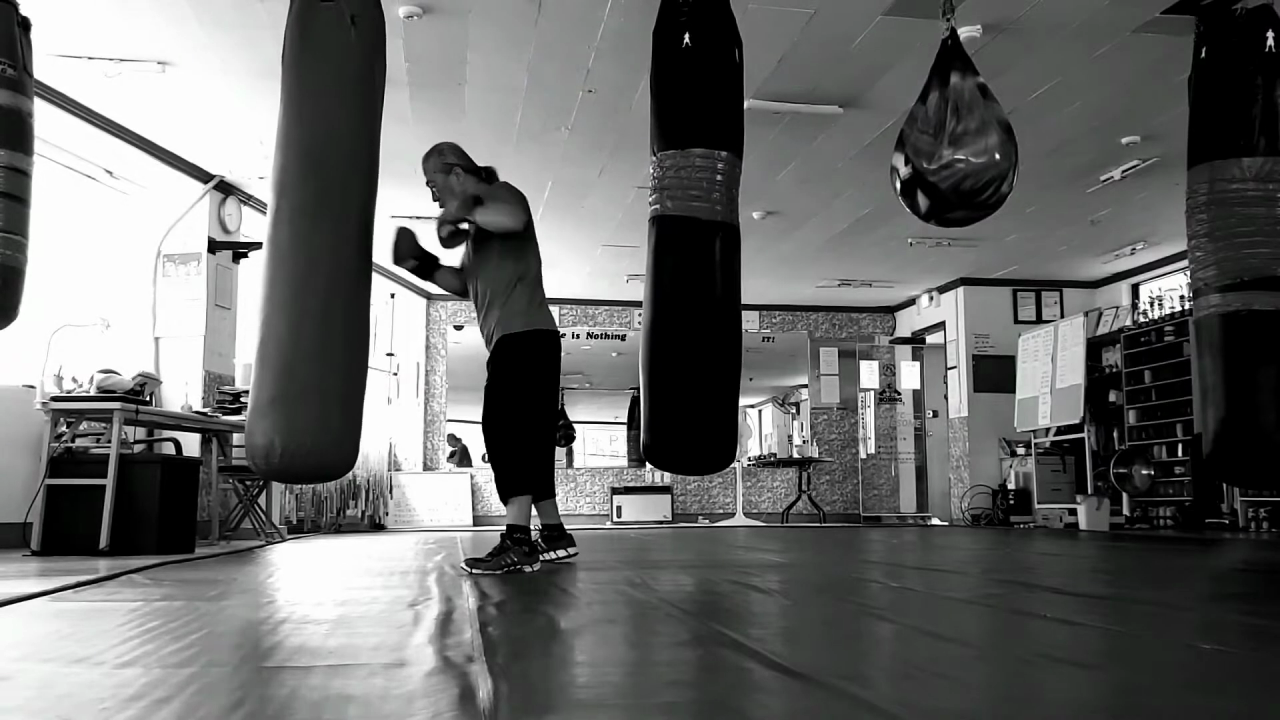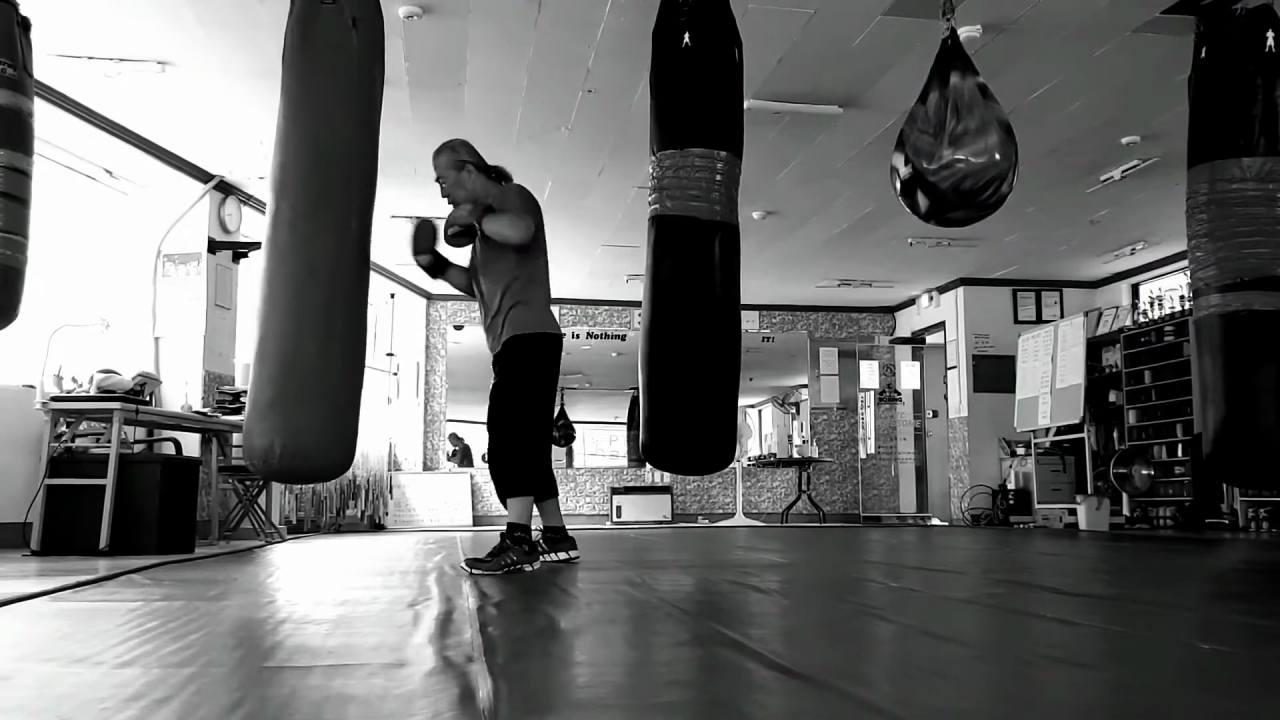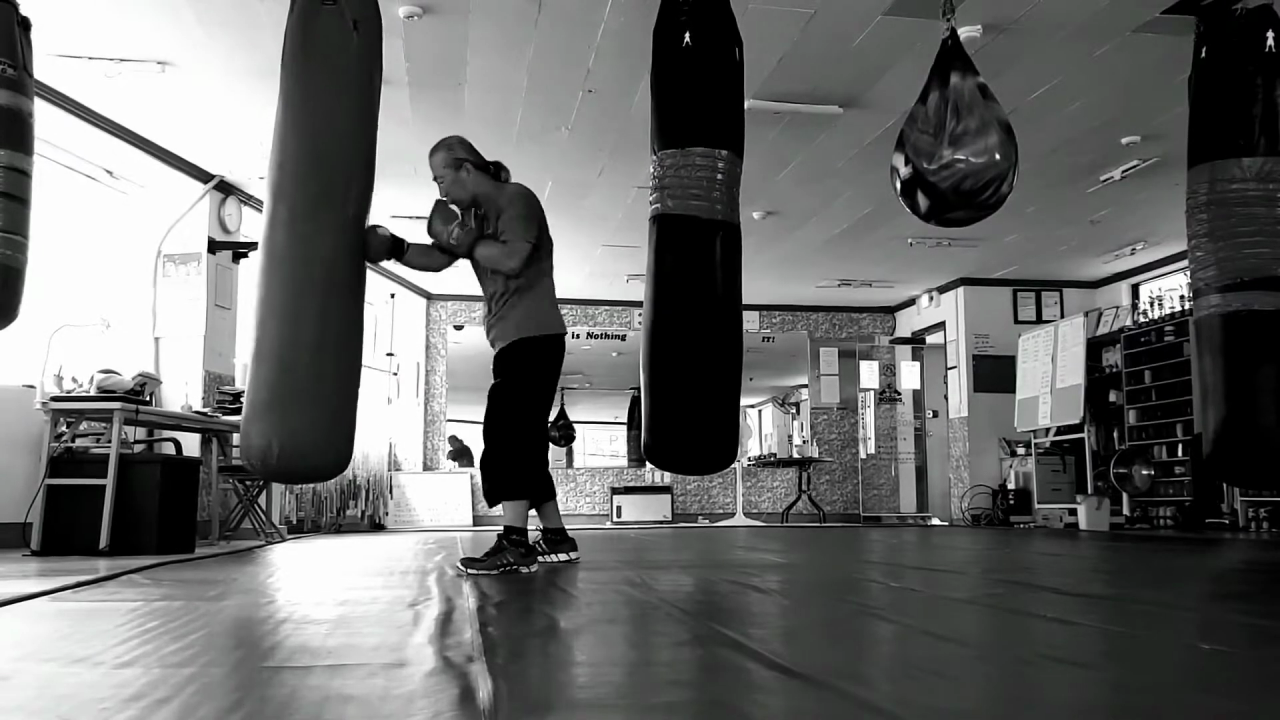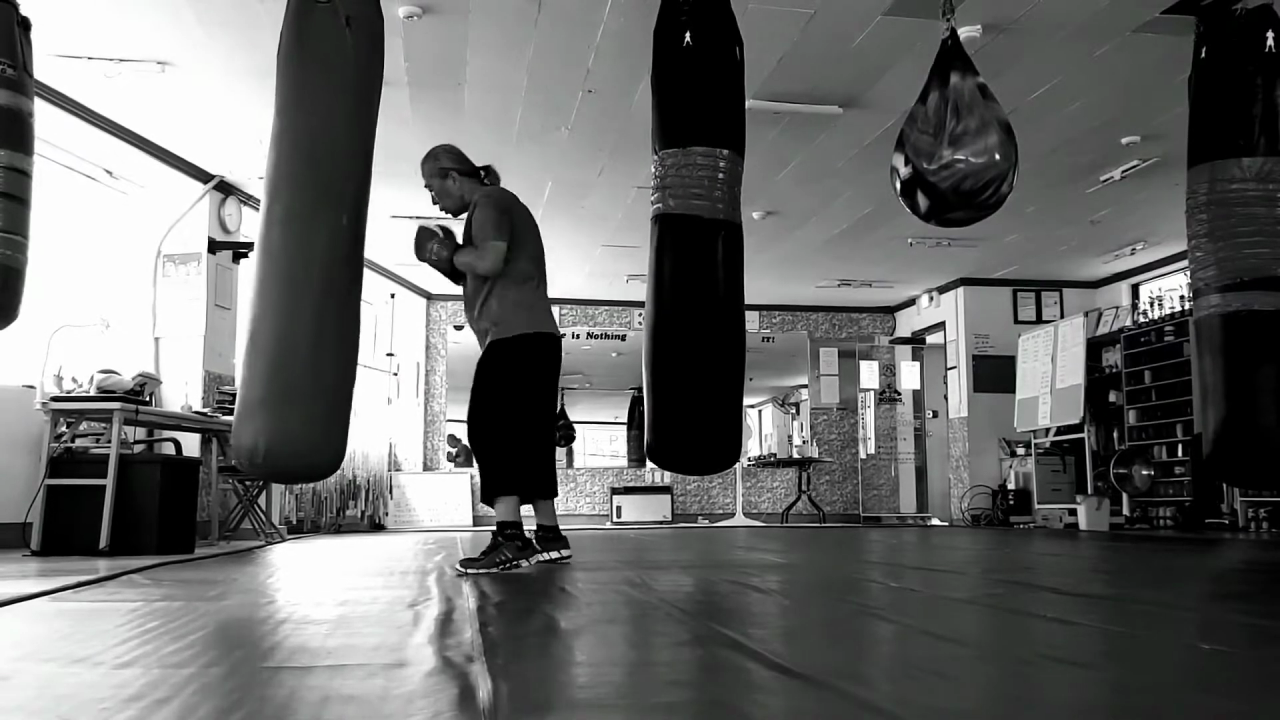
dt=0.4s
person 1, frame 1
left shoulder: (501, 196)
right shoulder: (479, 221)
left elbow: (516, 220)
right elbow: (461, 286)
left wrist: (466, 215)
right wrist: (419, 262)
left hip: (523, 335)
right hip: (513, 340)
left knee: (509, 432)
right knee: (528, 435)
left ankle: (517, 540)
right ankle: (553, 533)
person 1, frame 2
left shoulder: (512, 197)
right shoulder: (488, 214)
left elbow: (517, 233)
right elbow: (475, 285)
left wrist: (473, 220)
right wrist: (431, 261)
left hip: (528, 336)
right hip: (516, 341)
left knee: (511, 432)
right knee: (527, 437)
left ankle: (518, 540)
right ankle: (555, 536)
person 1, frame 3
left shoulder: (517, 199)
right shoulder: (475, 212)
left elbow: (511, 260)
right elbow: (436, 260)
left wrist: (459, 238)
right wrist: (392, 247)
left hip: (533, 337)
right hip: (520, 341)
left knee: (507, 434)
right knee: (521, 439)
left ankle: (514, 543)
right ankle: (555, 537)
person 1, frame 4
left shoulder: (491, 203)
right shoulder: (508, 208)
left elbow: (489, 262)
left wrist: (444, 253)
right wrist: (449, 259)
left hip: (516, 339)
right hip: (538, 339)
left knee: (491, 431)
right knee: (529, 437)
left ankle: (509, 539)
right ankle: (549, 536)
